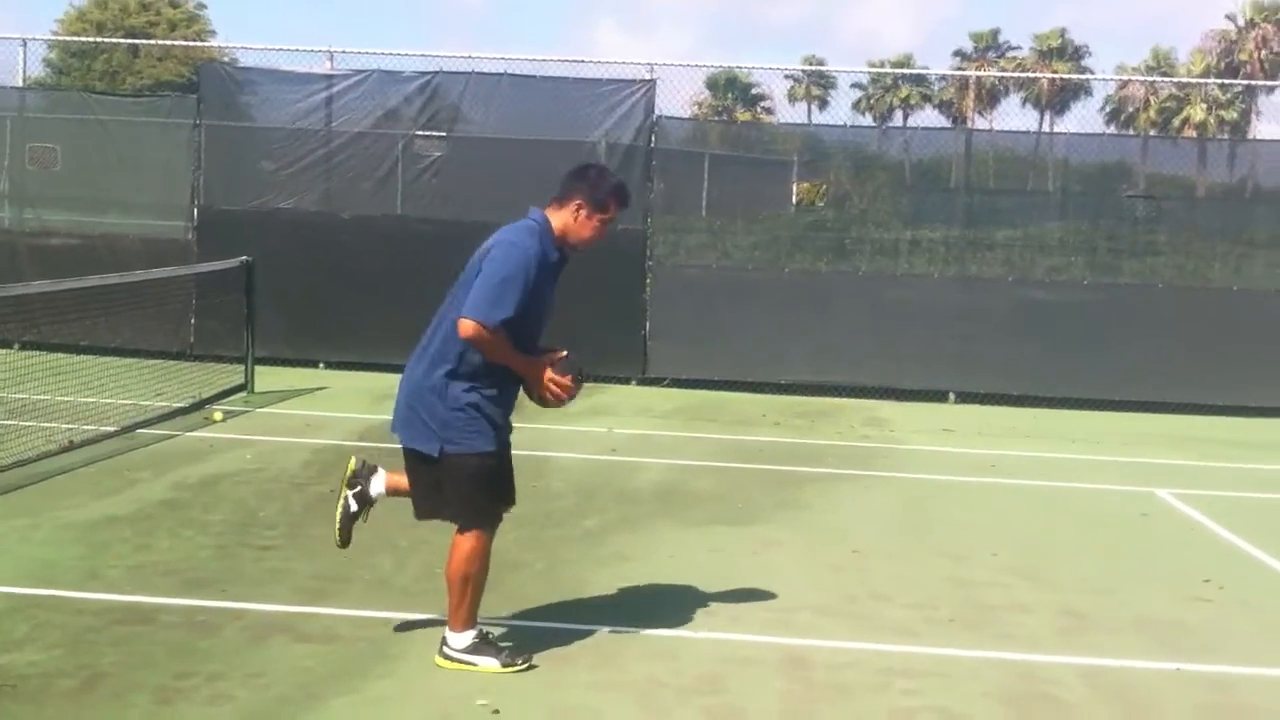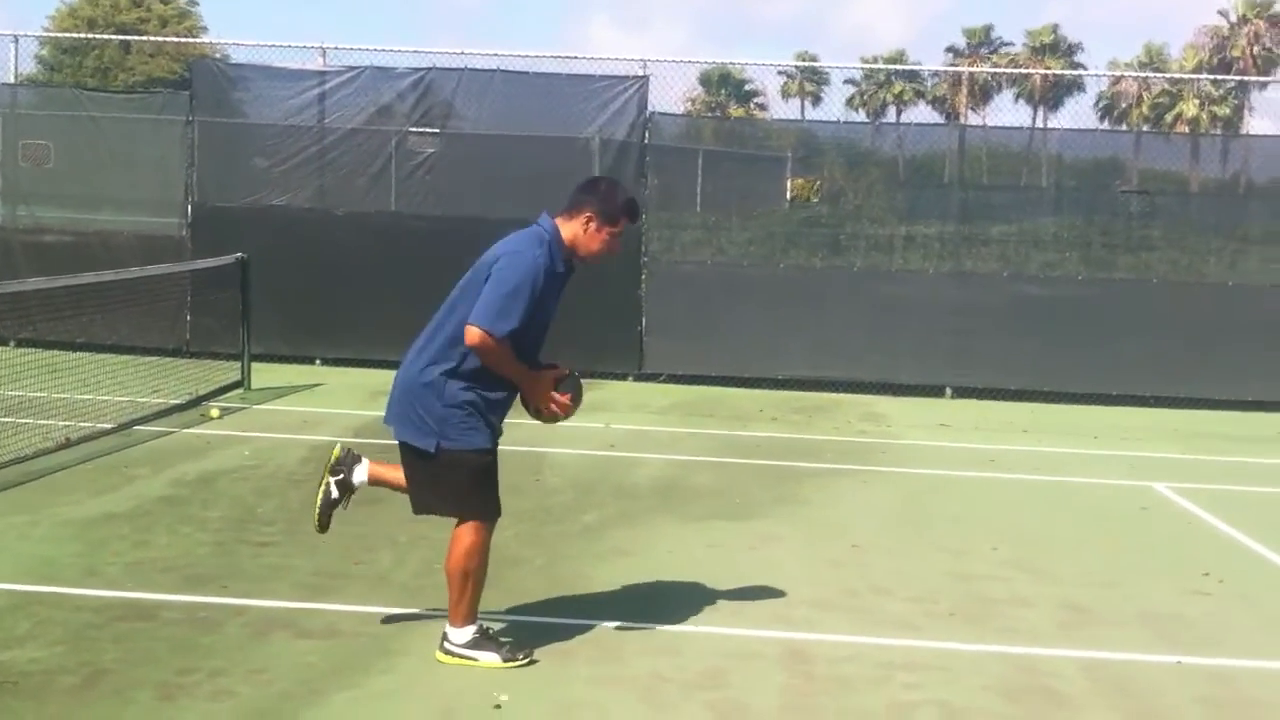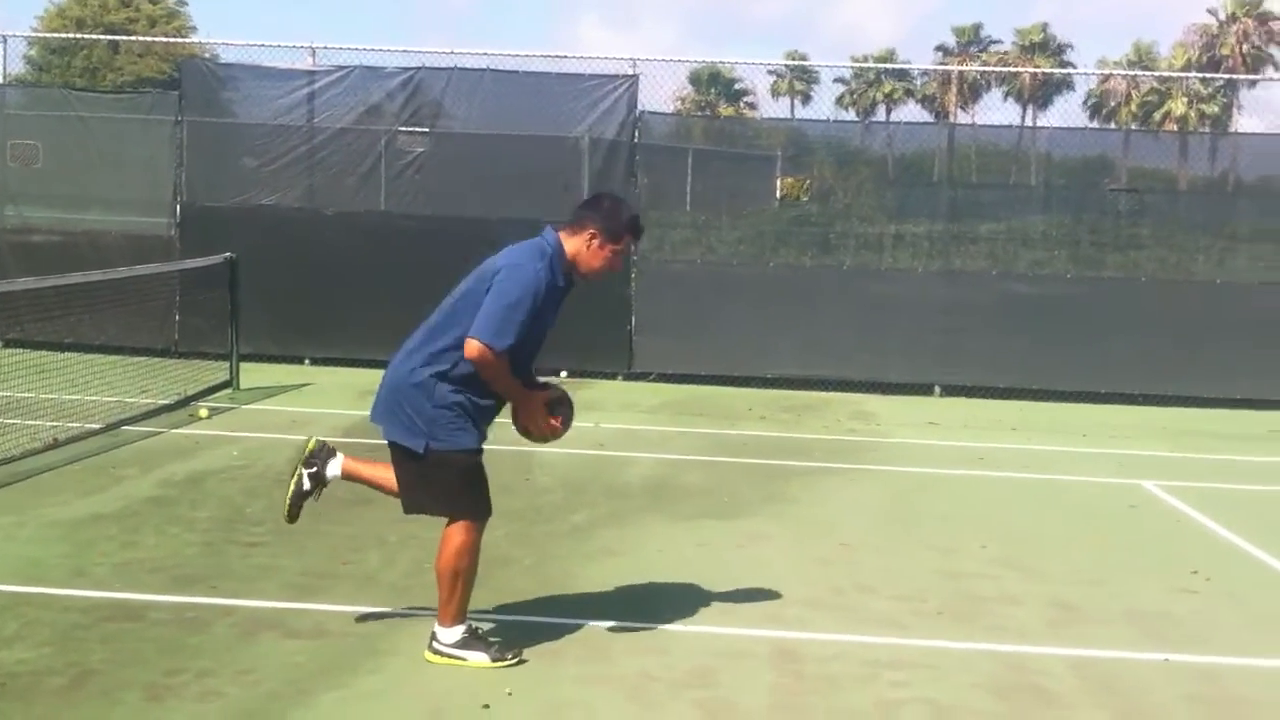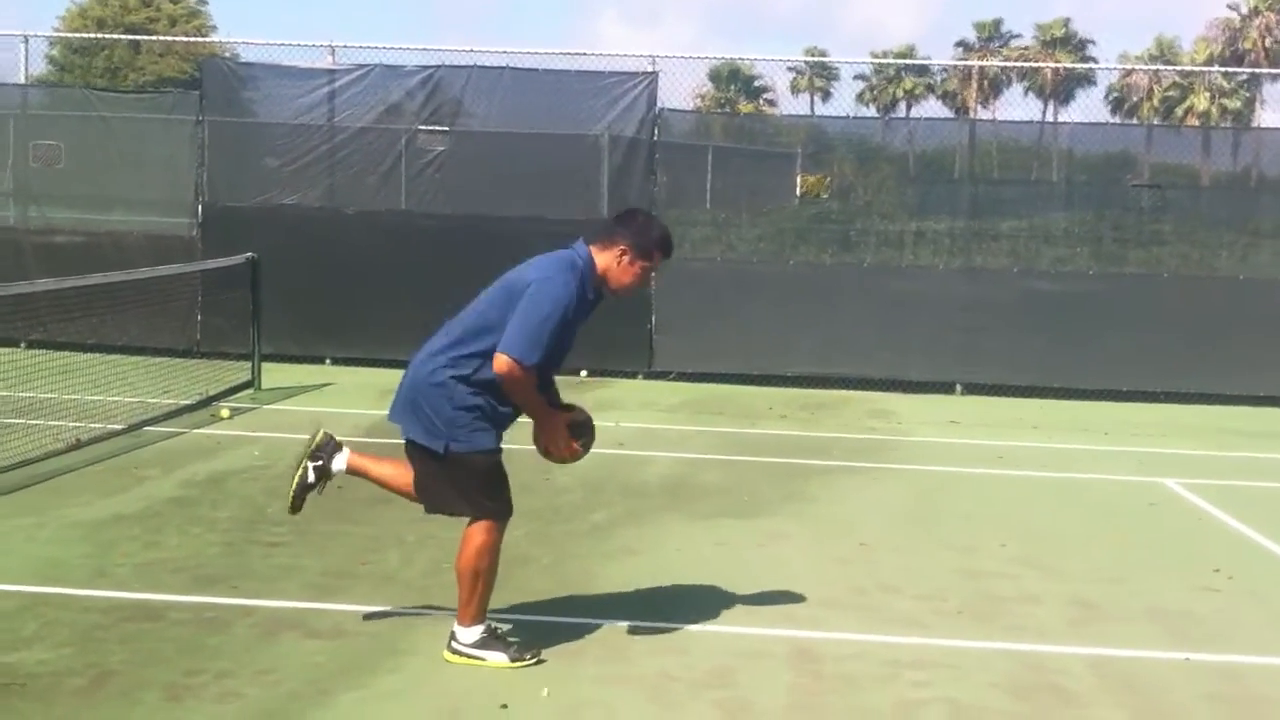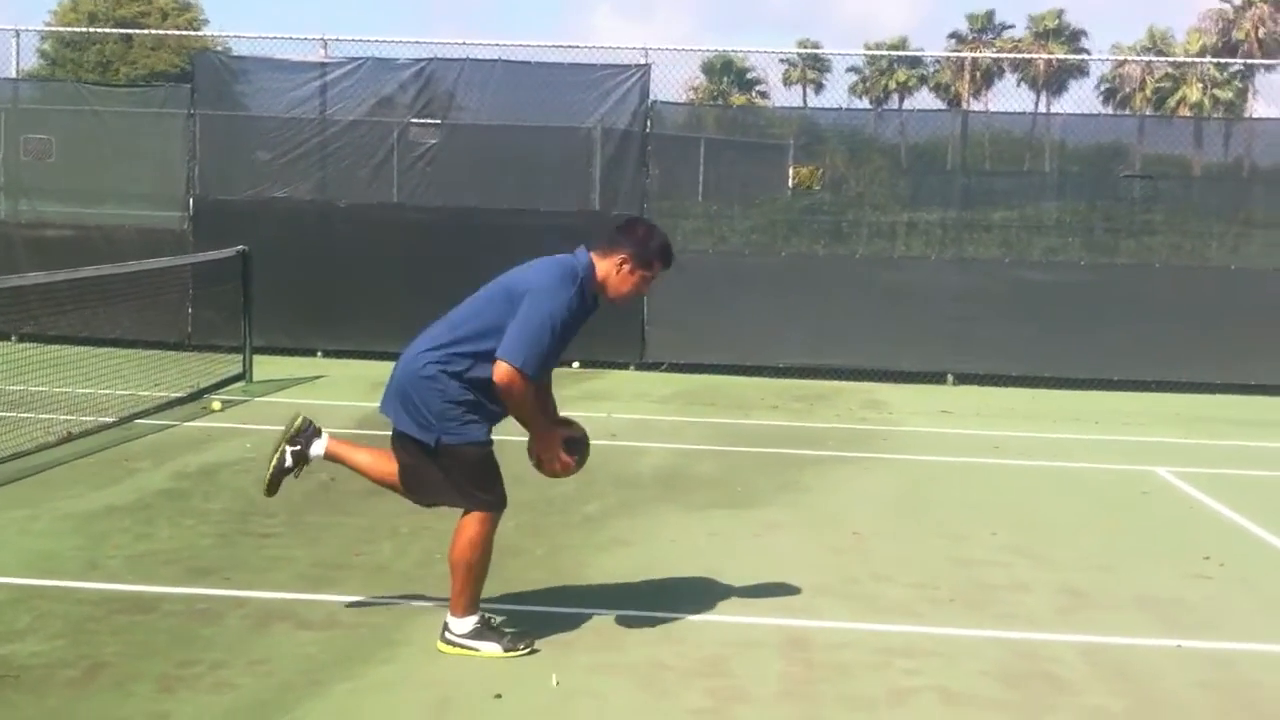
dt=0.1s
person 1, frame 1
left shoulder: (543, 247)
right shoulder: (523, 249)
right elbow: (473, 327)
left wrist: (539, 366)
right wrist: (532, 371)
left hip: (460, 396)
right hip: (451, 399)
left knee: (491, 502)
right knee: (479, 519)
left ankle: (373, 483)
right ankle: (460, 642)
person 1, frame 2
left shoulder: (548, 255)
right shoulder: (529, 258)
right elbow: (478, 335)
left wrist: (540, 377)
right wrist: (532, 384)
left hip: (455, 393)
right hip: (446, 397)
left knee: (474, 501)
right knee: (476, 515)
left ankle: (357, 472)
right ankle: (460, 637)
person 1, frame 3
left shoulder: (548, 266)
right shoulder: (531, 272)
right elbow: (480, 351)
left wrist: (531, 396)
right wrist: (526, 404)
left hip: (426, 389)
right hip: (431, 395)
left knee: (425, 487)
right knee: (468, 513)
left ankle: (330, 464)
right ankle: (450, 636)
person 1, frame 4
left shoulder: (575, 277)
right shoulder: (558, 284)
left elbow: (533, 358)
right elbow: (507, 365)
left wrist: (553, 412)
right wrist: (548, 424)
left hip: (445, 390)
right hip: (451, 396)
left knee: (438, 489)
right knee: (489, 514)
left ankle: (337, 458)
right ankle: (469, 636)
person 1, frame 5
left shoulder: (572, 281)
right shoulder: (557, 291)
left elbow: (535, 365)
right elbow: (509, 376)
left wrist: (550, 426)
right wrist: (545, 438)
left hip: (430, 379)
right hip: (438, 387)
left knee: (417, 484)
right knee: (484, 504)
left ankle: (313, 444)
right ankle: (462, 627)
